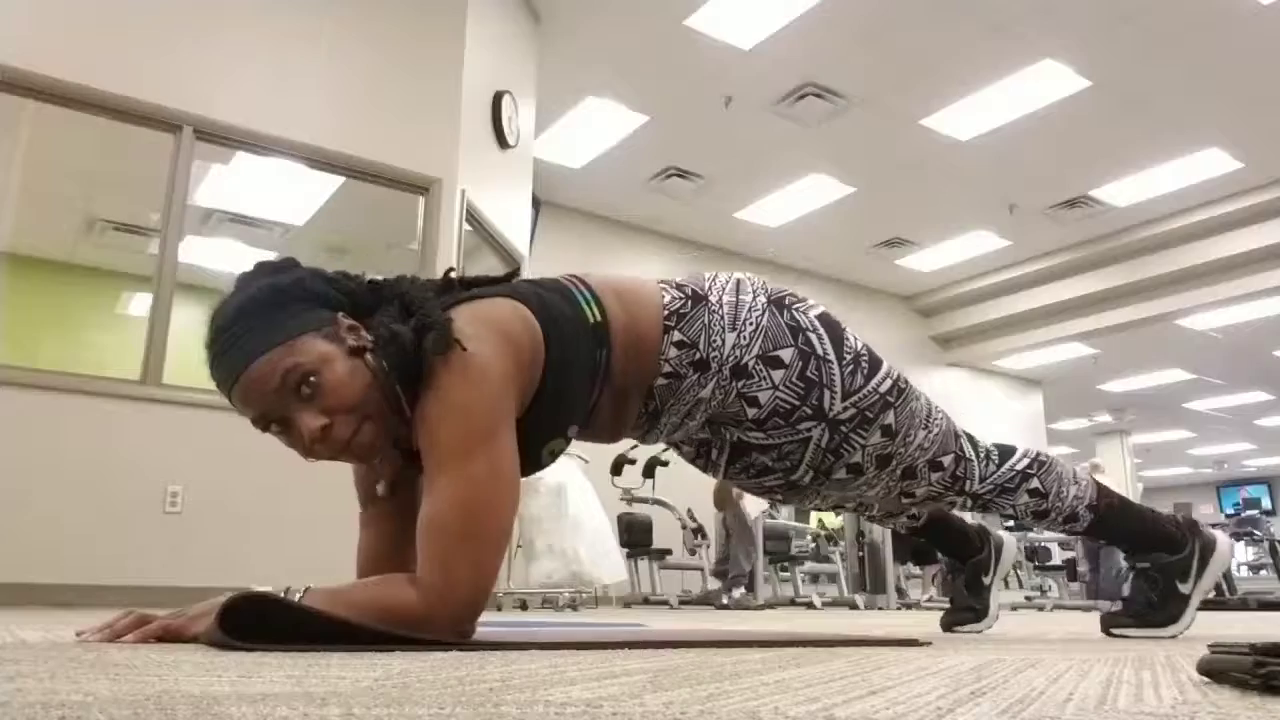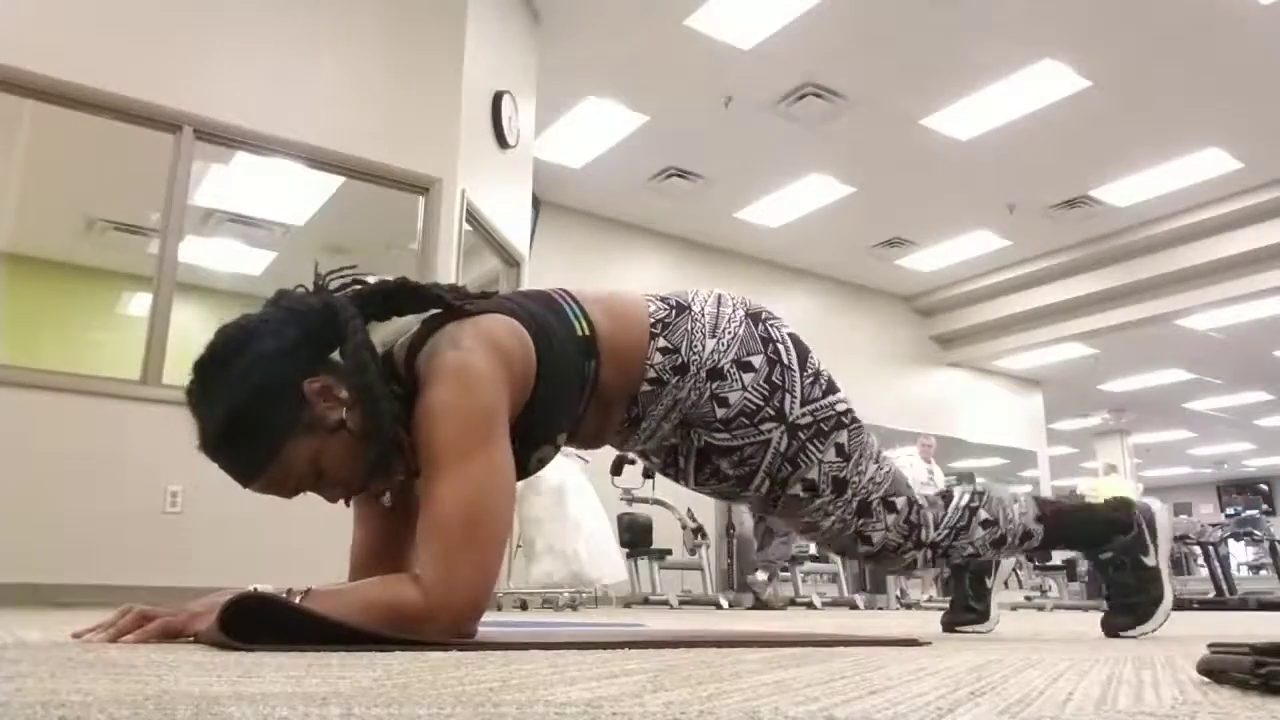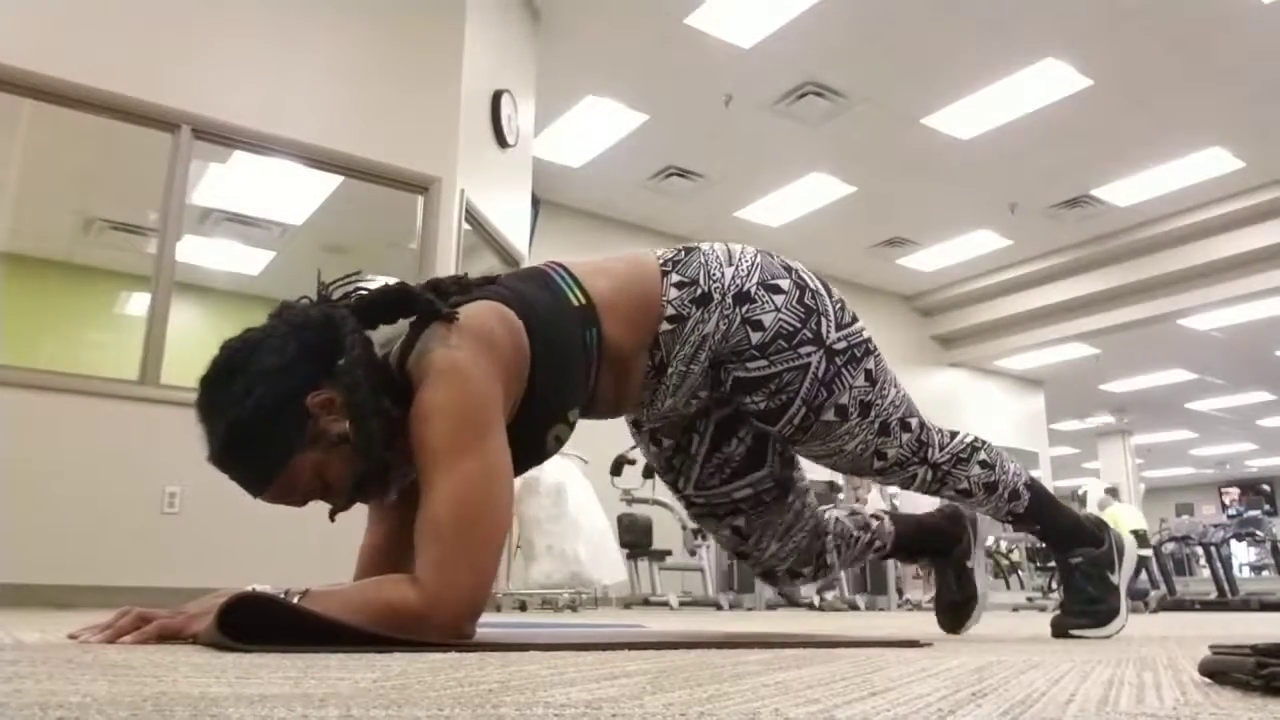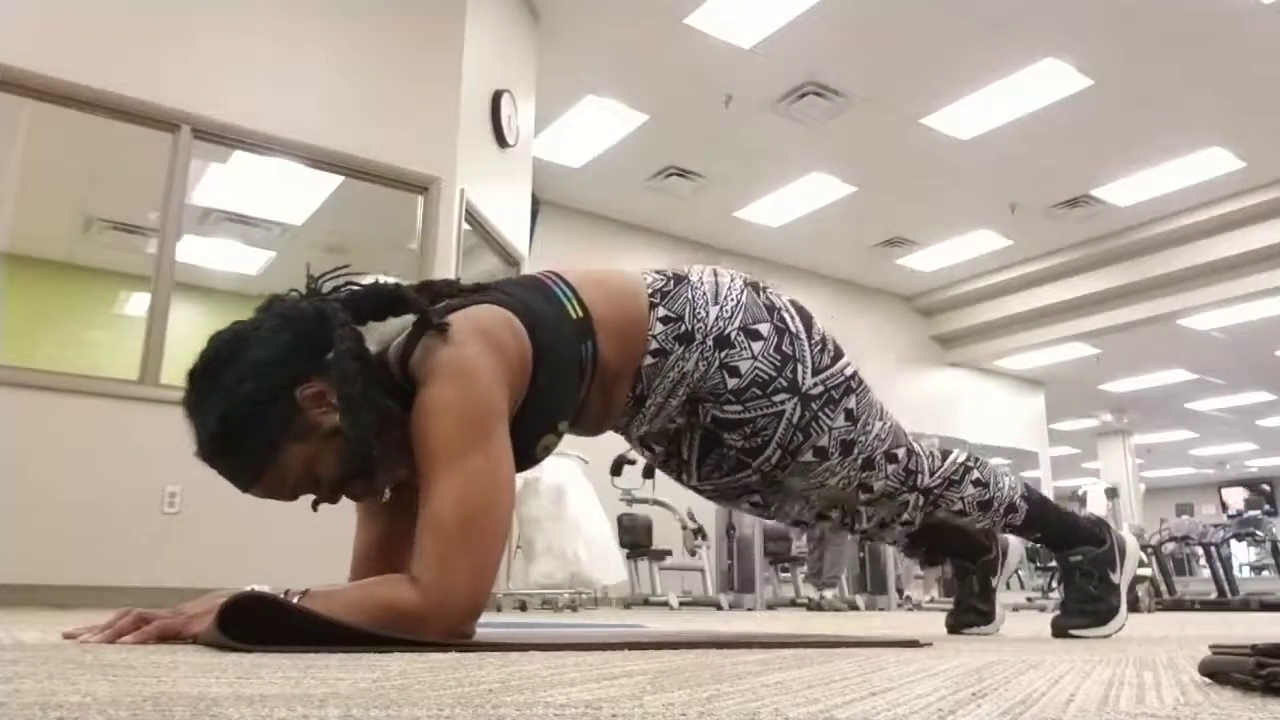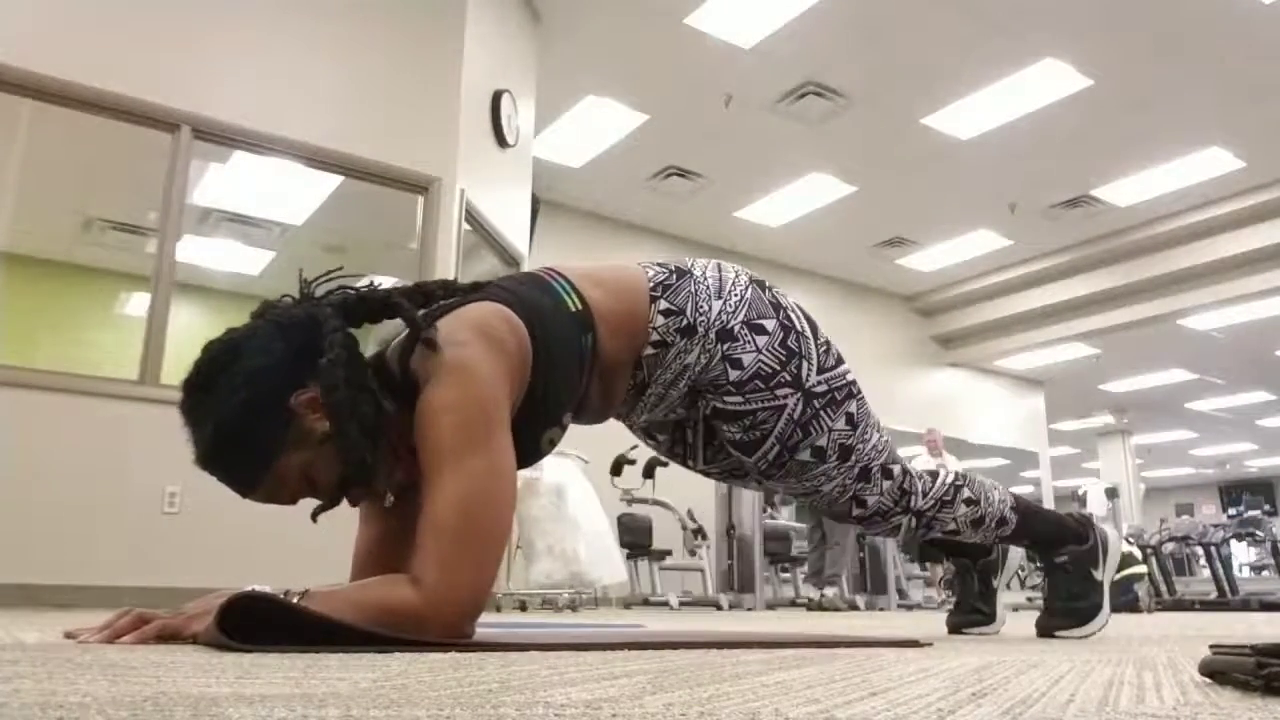
dt=1s
person 1, frame 1
left shoulder: (460, 360)
right shoulder: (391, 411)
left elbow: (443, 604)
right elbow: (389, 586)
left wrist: (240, 607)
left hip: (754, 350)
right hip: (699, 407)
left knee: (945, 465)
right knee: (877, 488)
left ankle: (1174, 544)
right ankle: (971, 555)
person 1, frame 2
left shoulder: (454, 377)
right shoulder: (387, 413)
left elbow: (444, 604)
right elbow: (381, 589)
left wrist: (248, 606)
left hip: (724, 366)
right hip: (667, 419)
left knee: (898, 521)
right knee: (861, 502)
left ankle: (1118, 527)
right ankle: (979, 562)
person 1, frame 3
left shoulder: (452, 375)
right shoulder: (400, 407)
left elbow: (444, 607)
right elbow: (387, 587)
left wrist: (250, 607)
right wrist: (260, 609)
left hip: (748, 315)
right hip: (680, 397)
left knee: (912, 452)
right knee: (784, 555)
left ankle: (1090, 543)
right ankle: (941, 541)
person 1, frame 4
left shoulder: (455, 376)
right shoulder: (391, 407)
left elbow: (444, 603)
right elbow: (382, 587)
right wrist: (241, 605)
left hip: (732, 344)
right hip: (673, 411)
left knee: (900, 471)
right knee: (825, 500)
left ankle: (1089, 541)
right ankle: (975, 553)
person 1, frame 5
left shoulder: (453, 373)
right shoulder: (388, 401)
left elbow: (443, 603)
right elbow: (385, 587)
left hip: (729, 336)
right hip: (669, 393)
left knee: (878, 490)
right knee: (858, 489)
left ankle: (1067, 535)
right ankle: (979, 557)
